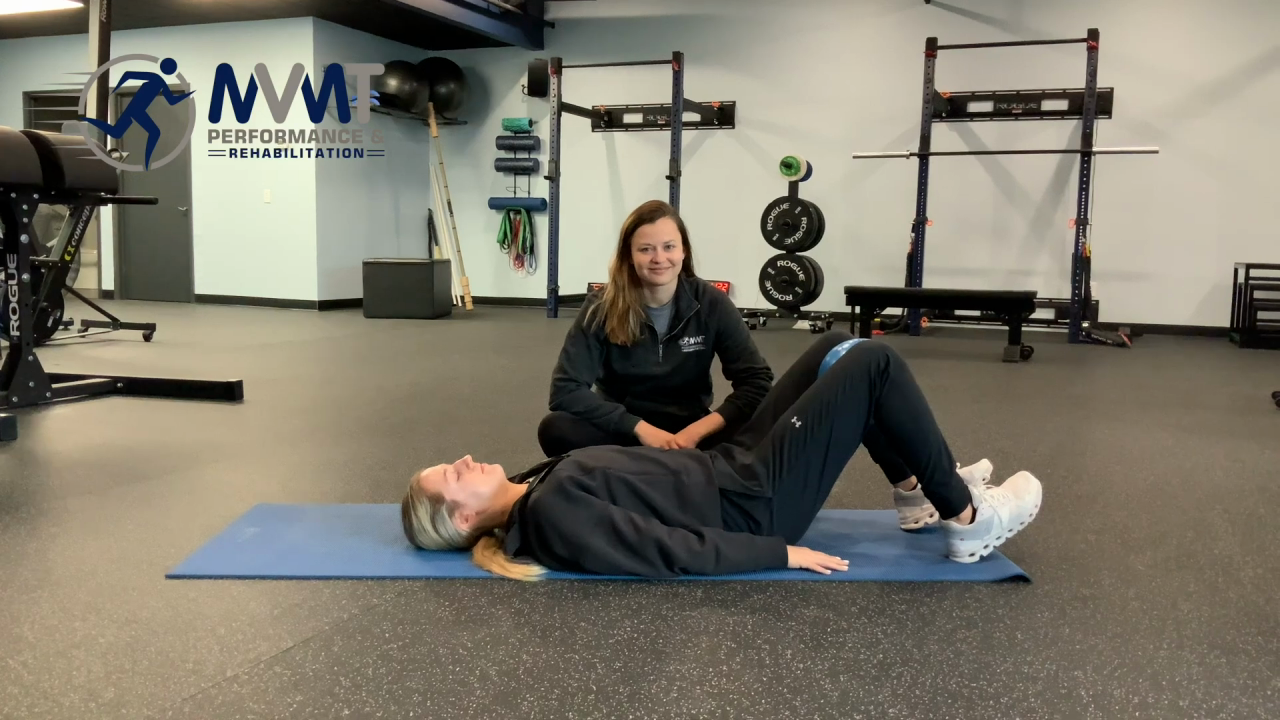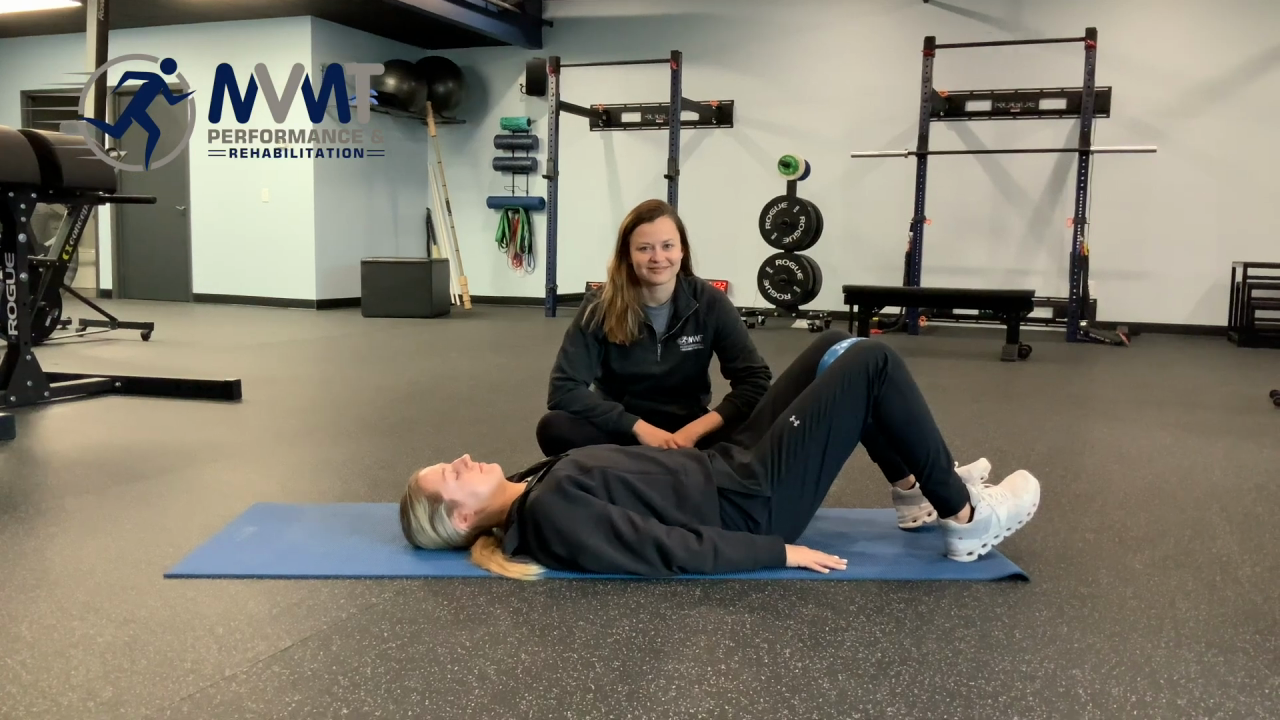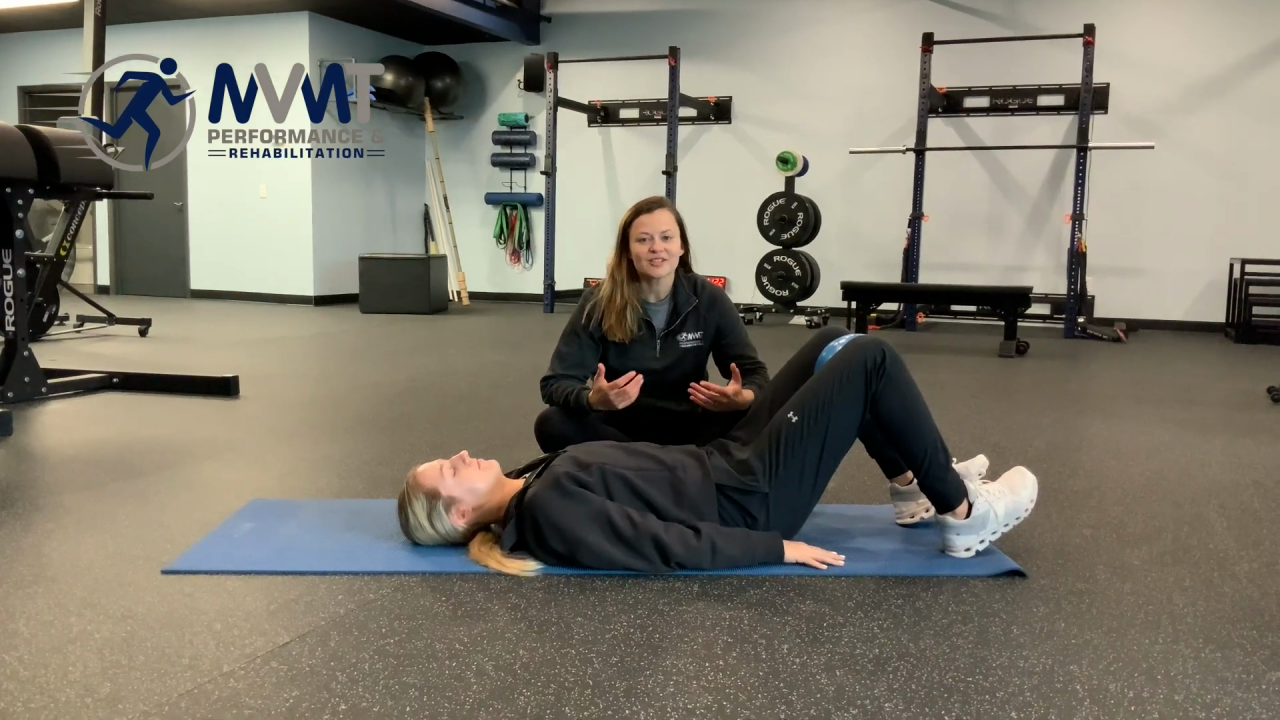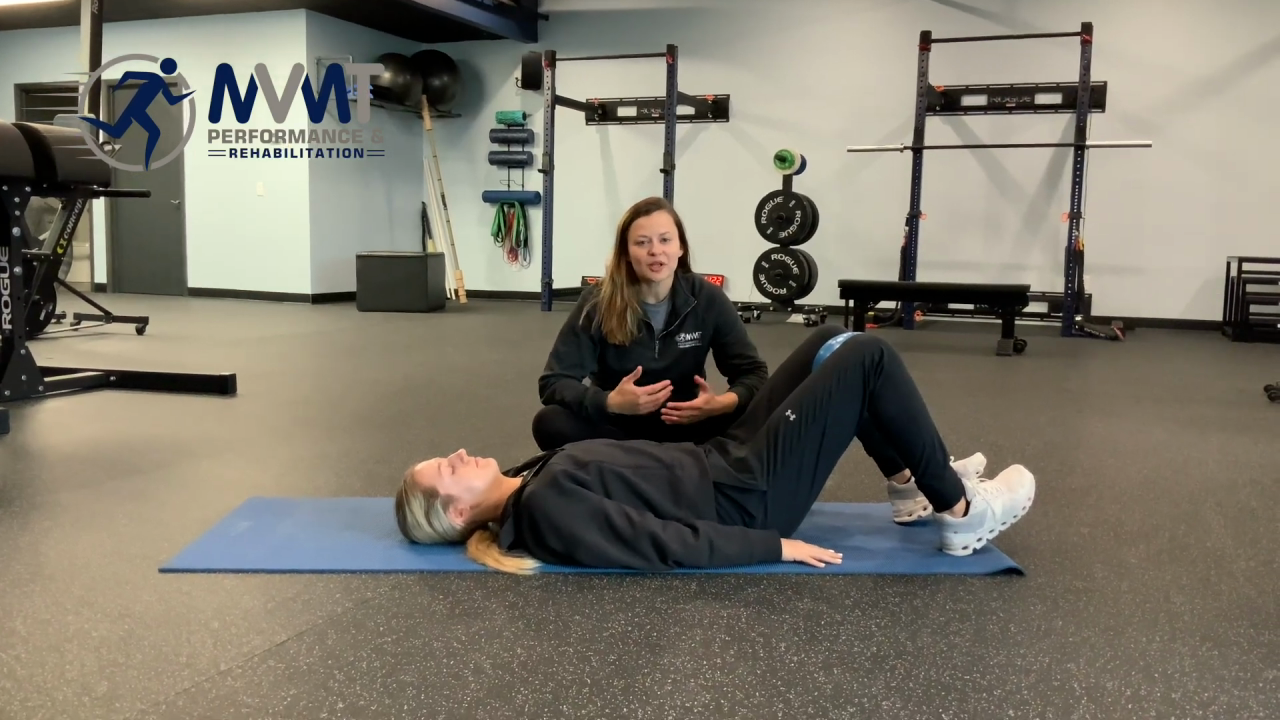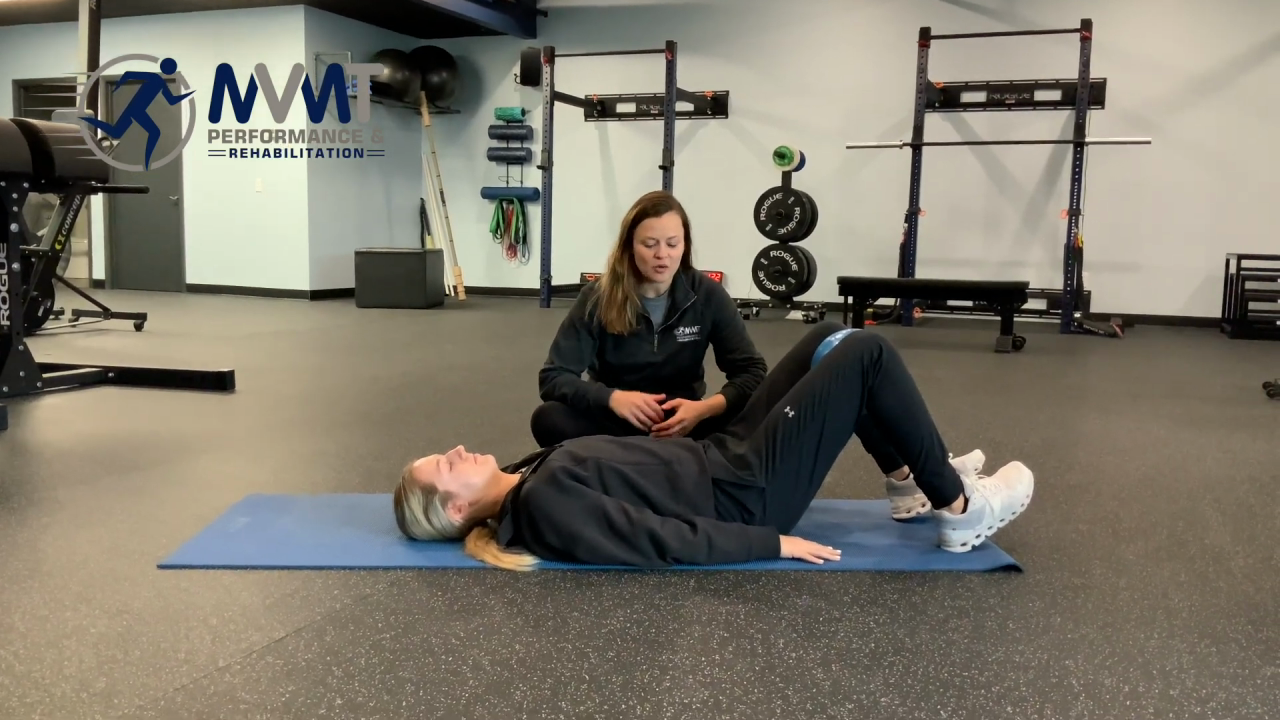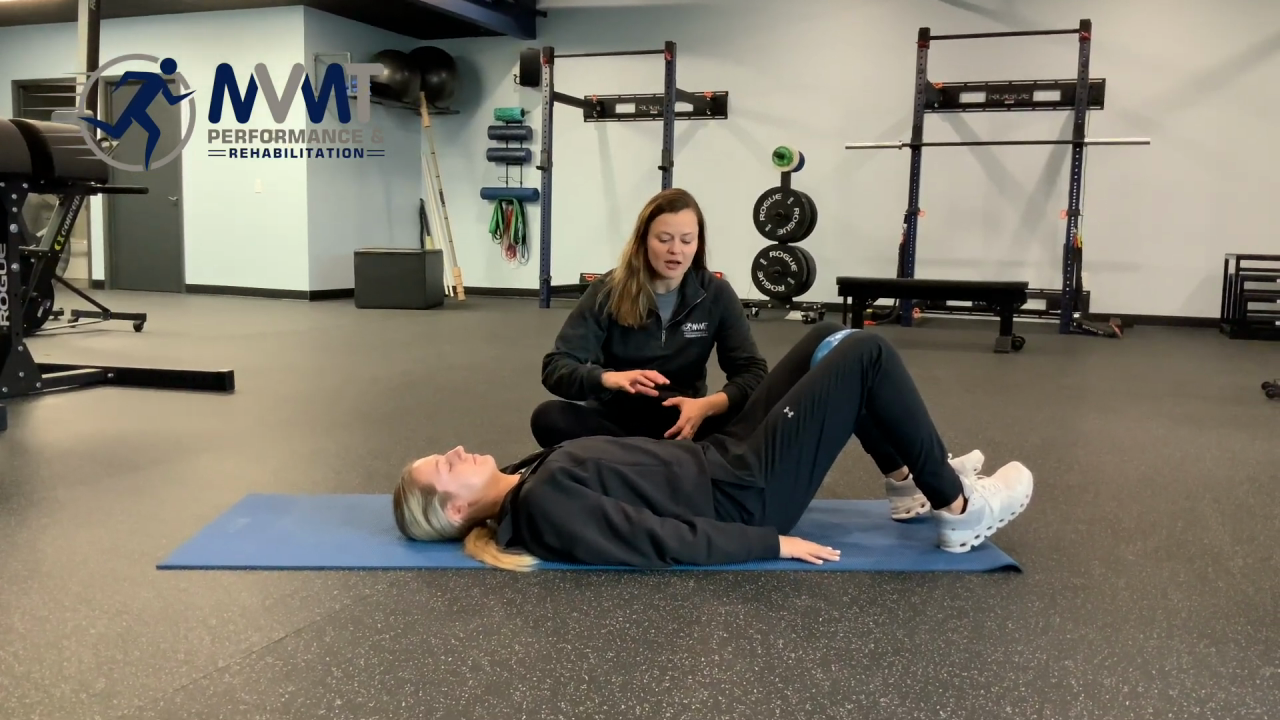
dt=0.7s
person 1, frame 1
left shoulder: (535, 489)
right shoulder: (551, 517)
right elbow: (674, 551)
right wrist: (783, 554)
left hip: (727, 467)
right hip: (754, 505)
left knee: (840, 349)
right knee: (875, 364)
left ankle: (923, 490)
right ankle: (966, 520)
person 1, frame 2
left shoulder: (534, 485)
right shoulder: (549, 516)
right elbow: (674, 550)
right wrist: (780, 553)
left hip: (728, 470)
right hip: (753, 504)
left knee: (838, 346)
right knee: (874, 363)
left ankle: (921, 489)
right ankle: (965, 518)
person 1, frame 3
left shoulder: (531, 482)
right shoulder: (547, 511)
right elbow: (672, 546)
right wrist: (778, 548)
left hip: (722, 463)
right hip: (750, 500)
left knee: (836, 342)
right knee: (871, 359)
left ankle: (916, 486)
right ankle: (962, 514)
person 1, frame 4
left shoulder: (529, 480)
right shoulder: (545, 509)
right elbow: (669, 544)
right wrist: (775, 547)
left hip: (722, 464)
right hip: (749, 498)
left knee: (834, 342)
right knee: (870, 358)
left ankle: (916, 485)
right ankle: (961, 513)
person 1, frame 5
left shoulder: (529, 475)
right shoulder: (544, 505)
right elbow: (668, 540)
right wrist: (775, 543)
left hip: (719, 458)
right hip: (747, 494)
left knee: (832, 336)
right knee: (867, 354)
left ankle: (917, 479)
right ankle: (958, 509)
person 1, frame 6
left shoulder: (528, 476)
right shoulder: (543, 506)
right elbow: (667, 541)
right wrist: (774, 542)
left hip: (721, 461)
right hip: (747, 494)
left knee: (832, 336)
right knee: (867, 354)
left ankle: (914, 481)
right ankle: (958, 510)
person 2, frame 1
left shoulder: (712, 304)
right shoulder: (604, 307)
left elbow: (757, 381)
right elbow: (565, 390)
left wrist: (695, 432)
right wrist: (642, 429)
left hip: (688, 431)
right hip: (623, 431)
right knee: (555, 429)
person 2, frame 2
left shoulder: (710, 302)
right shoulder: (601, 306)
left elbow: (756, 381)
right elbow: (563, 389)
left wrist: (693, 431)
right wrist: (640, 428)
left hip: (686, 431)
right hip: (622, 432)
right knee: (553, 429)
person 2, frame 3
left shoulder: (709, 299)
right shoulder: (600, 302)
left elbow: (754, 373)
right elbow: (555, 383)
left wrist: (742, 399)
right wrist: (592, 400)
left hip: (687, 427)
right hip: (618, 428)
right knee: (551, 425)
person 2, frame 4
left shoulder: (707, 298)
right shoulder: (599, 301)
left elbow: (755, 374)
right elbow: (553, 383)
left wrist: (718, 404)
right wrist: (609, 401)
left hip: (685, 426)
right hip: (616, 427)
right knee: (549, 423)
person 2, frame 5
left shoulder: (708, 295)
right shoulder: (599, 296)
left elbow: (753, 372)
right elbow: (552, 378)
left wrist: (703, 408)
right wrist: (611, 397)
left hip: (682, 424)
right hip: (613, 423)
right knee: (547, 419)
person 2, frame 6
left shoulder: (716, 294)
right shoulder: (608, 292)
left elbow: (753, 372)
right elbow: (555, 367)
left wrist: (707, 405)
right wrist: (609, 377)
left hip: (682, 422)
right hip: (614, 419)
right knee: (547, 417)
